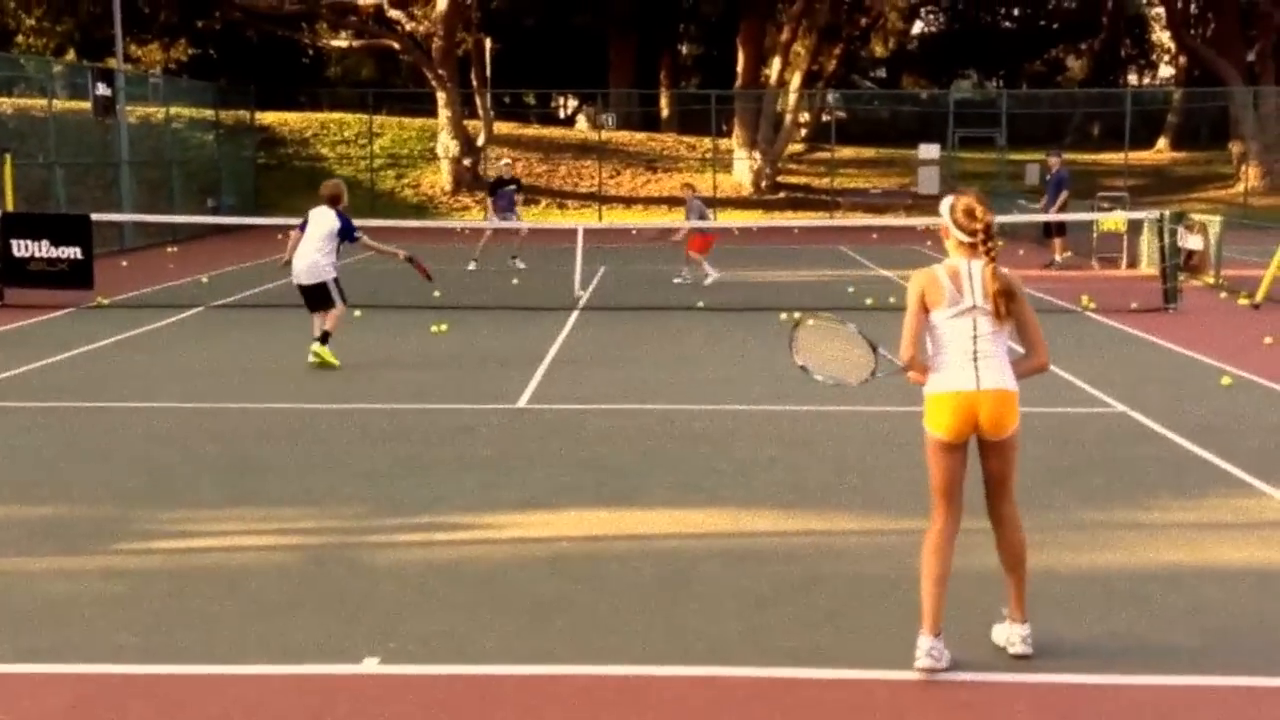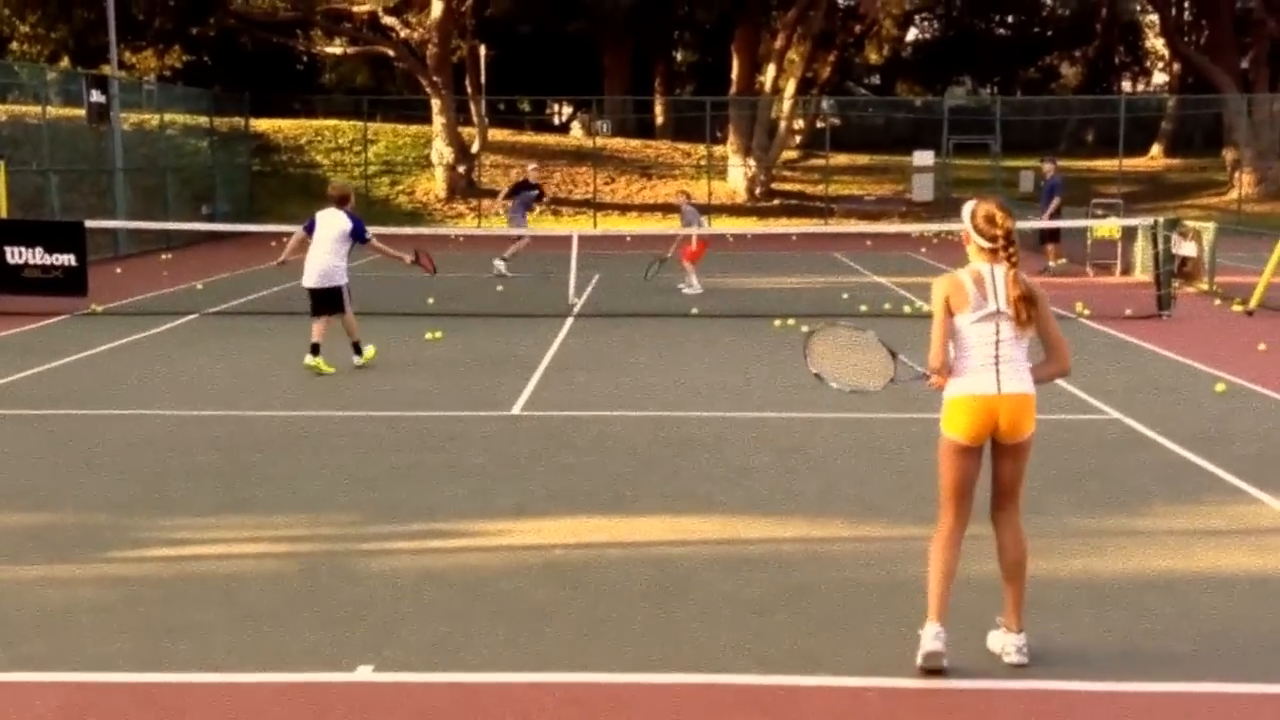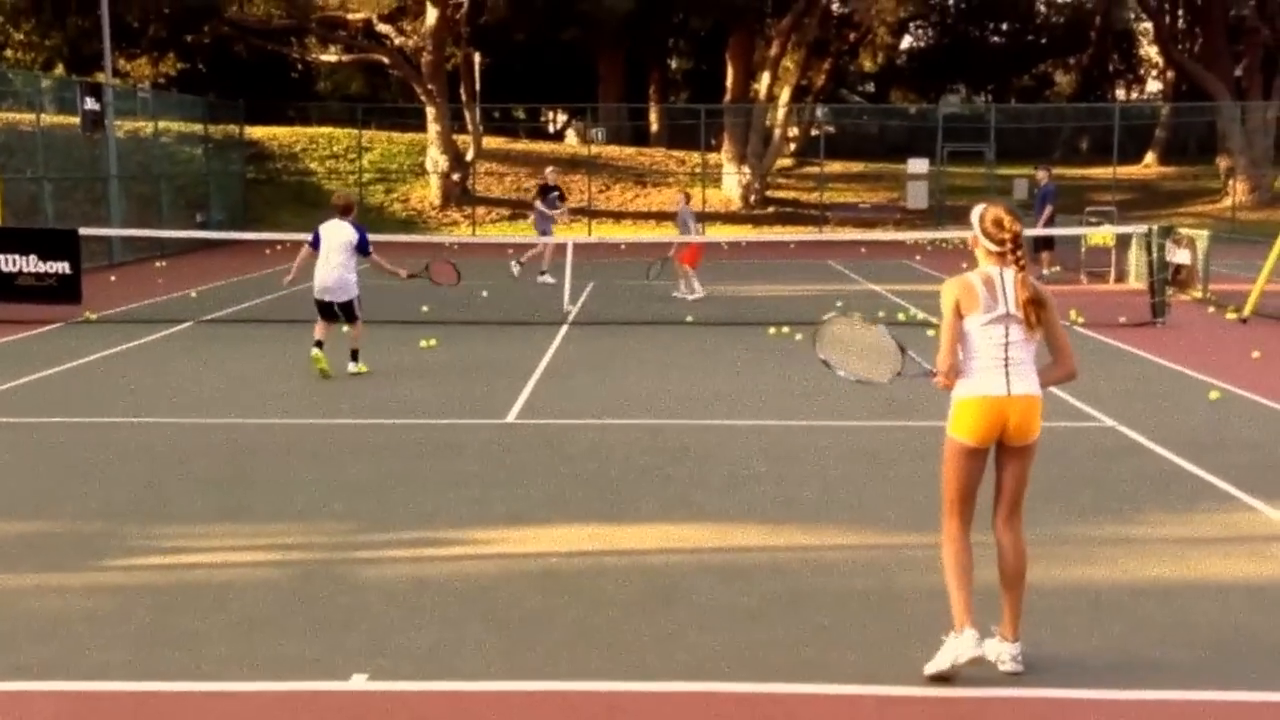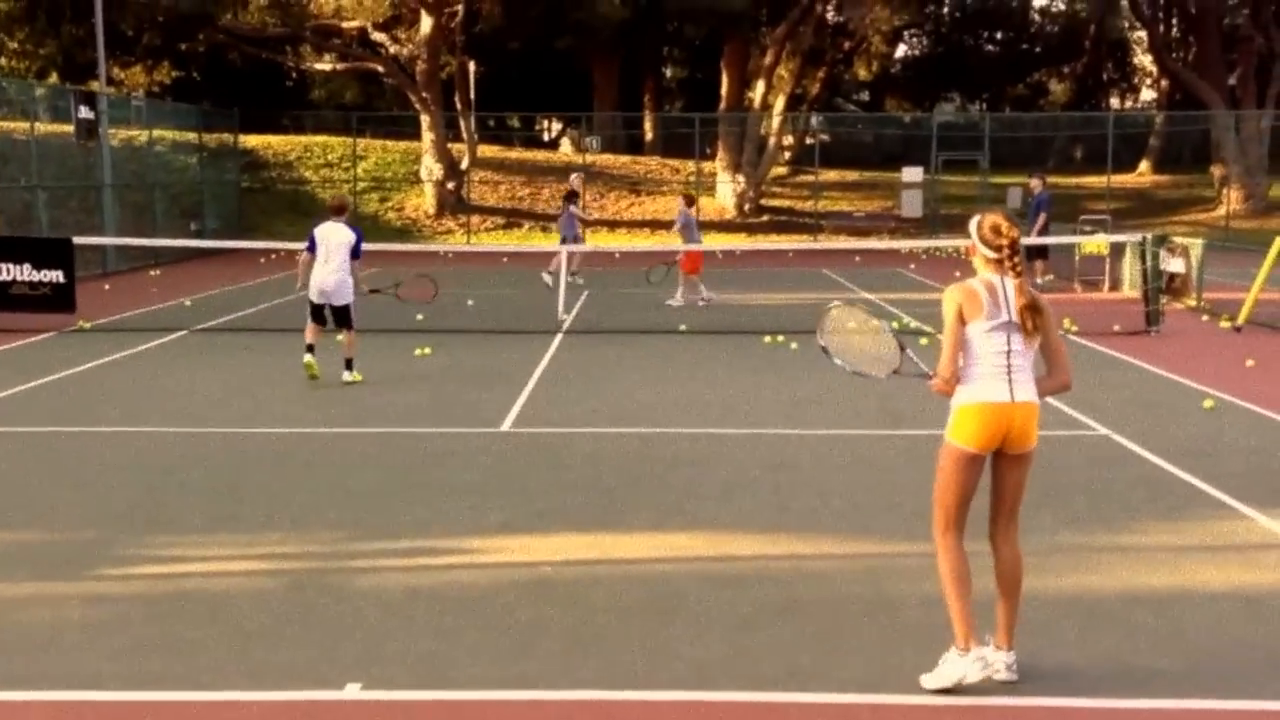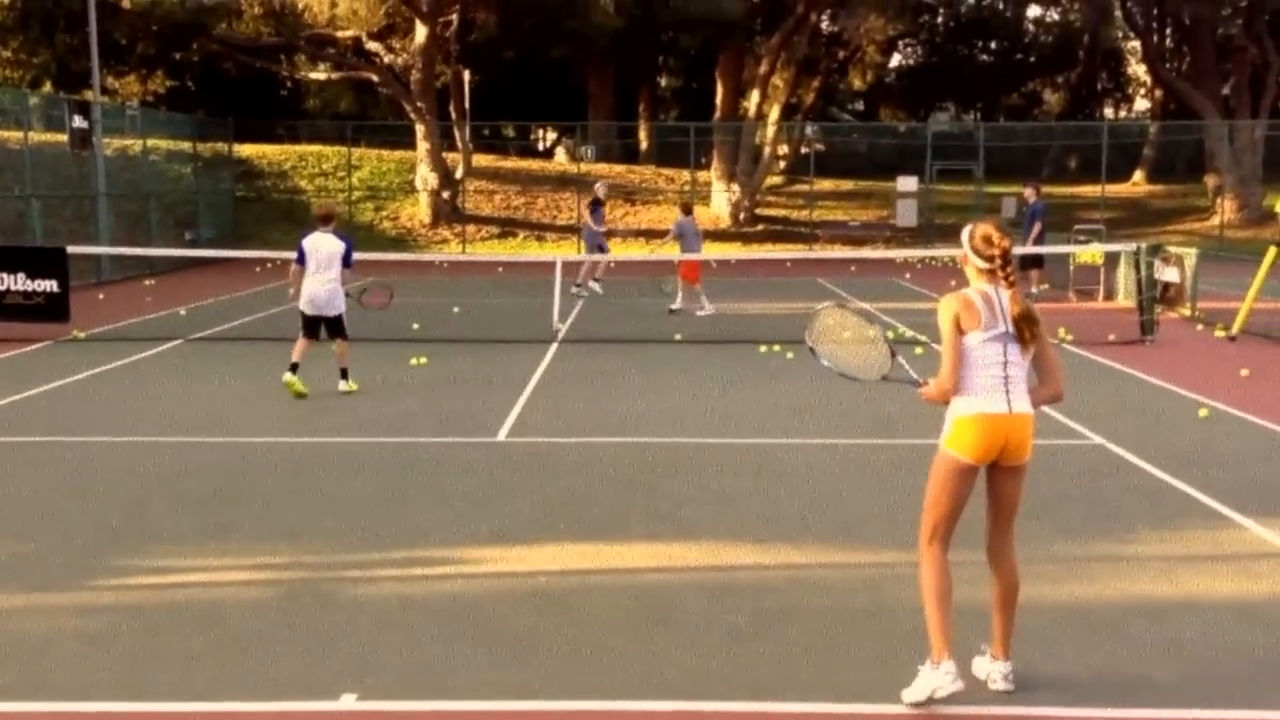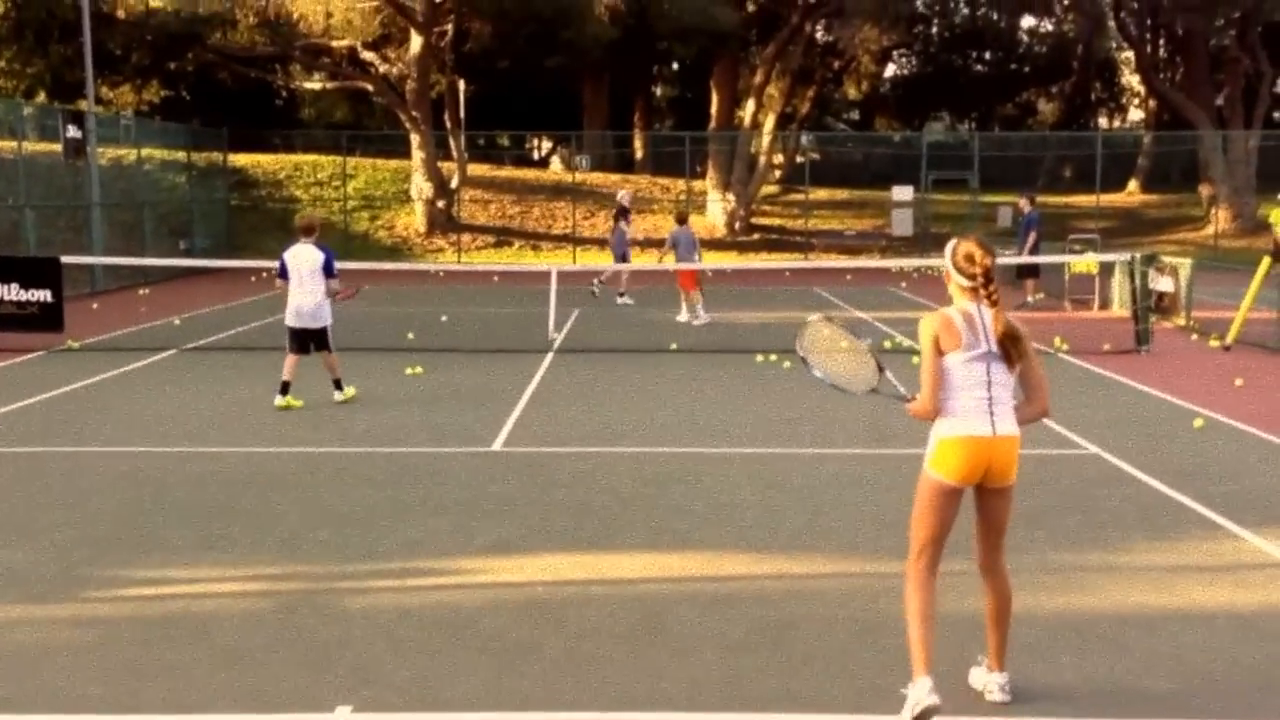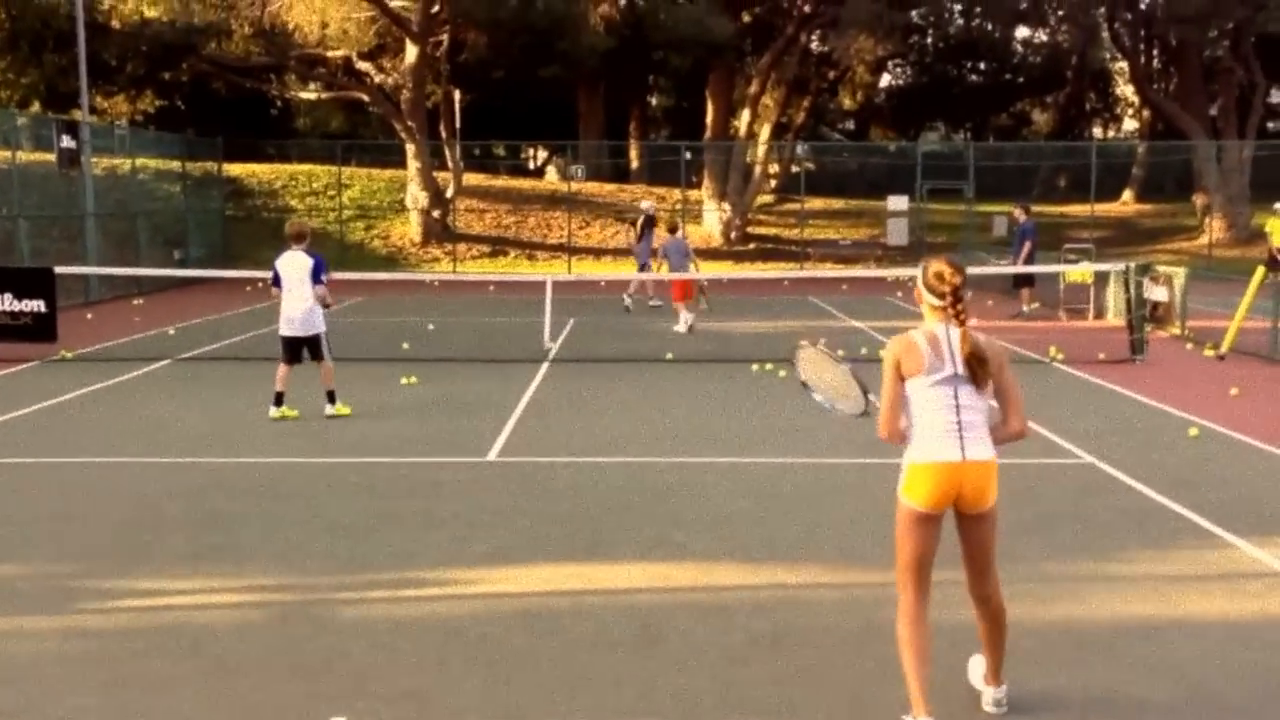
dt=0.2s
person 1, frame 1
left shoulder: (925, 280)
right shoulder: (1007, 283)
left elbow: (909, 354)
right elbow: (1039, 359)
right wrist: (991, 375)
left hip: (946, 402)
right hip: (1000, 400)
left knee: (943, 519)
right knee: (1002, 510)
left ankle: (930, 637)
right ankle: (1017, 624)
person 1, frame 2
left shoulder: (949, 285)
right shoulder: (1028, 289)
left elbow: (936, 360)
right elbow: (1060, 364)
right wrist: (1010, 380)
left hip: (965, 405)
right hip: (1018, 404)
left knee: (950, 521)
right knee: (1006, 517)
left ankle: (934, 626)
right ankle: (1012, 634)
person 1, frame 3
left shoulder: (959, 287)
right shoulder: (1035, 292)
left elbow: (947, 365)
right elbow: (1066, 367)
left wrist: (949, 379)
right wrist: (1016, 384)
left hip: (974, 407)
right hip: (1025, 407)
left knee: (956, 524)
right knee: (1008, 523)
left ankle: (963, 631)
right ankle: (1008, 642)
person 1, frame 4
left shoulder: (961, 294)
right shoulder: (1033, 300)
left elbow: (949, 372)
right elbow: (1061, 378)
left wrist: (943, 384)
right wrist: (1013, 393)
left hip: (975, 414)
right hip: (1024, 416)
left knee: (947, 533)
right knee: (1004, 534)
left ankle: (966, 651)
right ankle: (1003, 651)
person 1, frame 5
left shoulder: (956, 304)
right shoulder: (1025, 311)
left elbow: (949, 383)
right elbow: (1053, 388)
left wrist: (933, 391)
right wrist: (1006, 401)
left hip: (971, 426)
right hip: (1019, 428)
left knee: (932, 544)
right knee: (1001, 546)
left ankle: (941, 664)
right ankle: (999, 661)
person 1, frame 6
left shoulder: (937, 324)
right shoulder: (1010, 328)
left elbow: (929, 404)
right elbow: (1038, 405)
left wrist: (918, 409)
right wrist: (994, 421)
left hip: (954, 448)
right hip: (1004, 448)
left knee: (920, 568)
right knee: (992, 562)
right ankle: (995, 672)
person 1, frame 7
left shoulder: (901, 348)
right shoulder: (986, 349)
left elbow: (888, 430)
right elbow: (1016, 426)
right wrist: (968, 441)
left hip: (926, 473)
right hip: (980, 472)
left knee: (912, 597)
right knee: (984, 583)
person 2, frame 1
left shoulder: (314, 212)
right shoulder: (342, 221)
left elbow: (297, 233)
right elbow: (367, 244)
left wrist: (288, 256)
right wrist: (395, 252)
left hip: (299, 267)
right hip: (318, 268)
left knee: (320, 310)
right knee: (338, 307)
left ankle: (317, 352)
right ankle: (321, 344)
person 2, frame 2
left shoulder: (320, 215)
right shoulder: (352, 222)
left elbow: (300, 235)
right elbow: (374, 245)
left wrist: (285, 256)
right wrist: (401, 256)
left hip: (311, 272)
right hip: (333, 272)
left knee: (321, 316)
right knee: (345, 312)
left ankle: (314, 356)
right ankle: (359, 354)
person 2, frame 3
left shoulder: (323, 228)
right shoulder: (357, 232)
left elbow: (306, 251)
right elbow: (372, 259)
left wrist: (293, 273)
right wrist: (397, 271)
left hip: (321, 282)
right hip: (344, 282)
left knee: (324, 320)
right knee: (355, 321)
left ankle: (317, 349)
right ankle: (355, 363)
person 2, frame 4
left shoulder: (318, 230)
right shoulder: (354, 234)
left elbow: (306, 258)
right elbow: (354, 265)
left wrist: (301, 280)
right wrist: (356, 284)
left hip: (318, 284)
right hip: (340, 286)
left knee: (314, 323)
right knee: (348, 328)
left ankle: (309, 354)
right ankle: (349, 371)
person 2, frame 5
left shoulder: (306, 241)
right shoulder: (343, 243)
left elbow: (296, 269)
right elbow: (345, 275)
left wrist: (294, 288)
left hip: (309, 296)
right hip: (332, 296)
left knee: (305, 337)
right knee: (340, 339)
left ankle: (292, 373)
right ankle: (344, 381)
person 2, frame 6
left shoulder: (287, 254)
right shoulder: (323, 254)
left elbow: (280, 283)
right elbow: (334, 286)
right wrist: (327, 294)
left hip: (295, 309)
right hip: (318, 309)
left knee: (293, 352)
right knee: (327, 351)
left ankle: (282, 395)
right ankle: (340, 390)
person 2, frame 7
left shoulder: (279, 261)
right shoulder: (314, 260)
left elbow: (275, 292)
right elbow: (321, 292)
right wrist: (326, 301)
left hip: (288, 318)
right hip: (310, 318)
left knee: (286, 362)
right knee: (324, 360)
left ankle: (277, 407)
right ankle: (332, 404)
